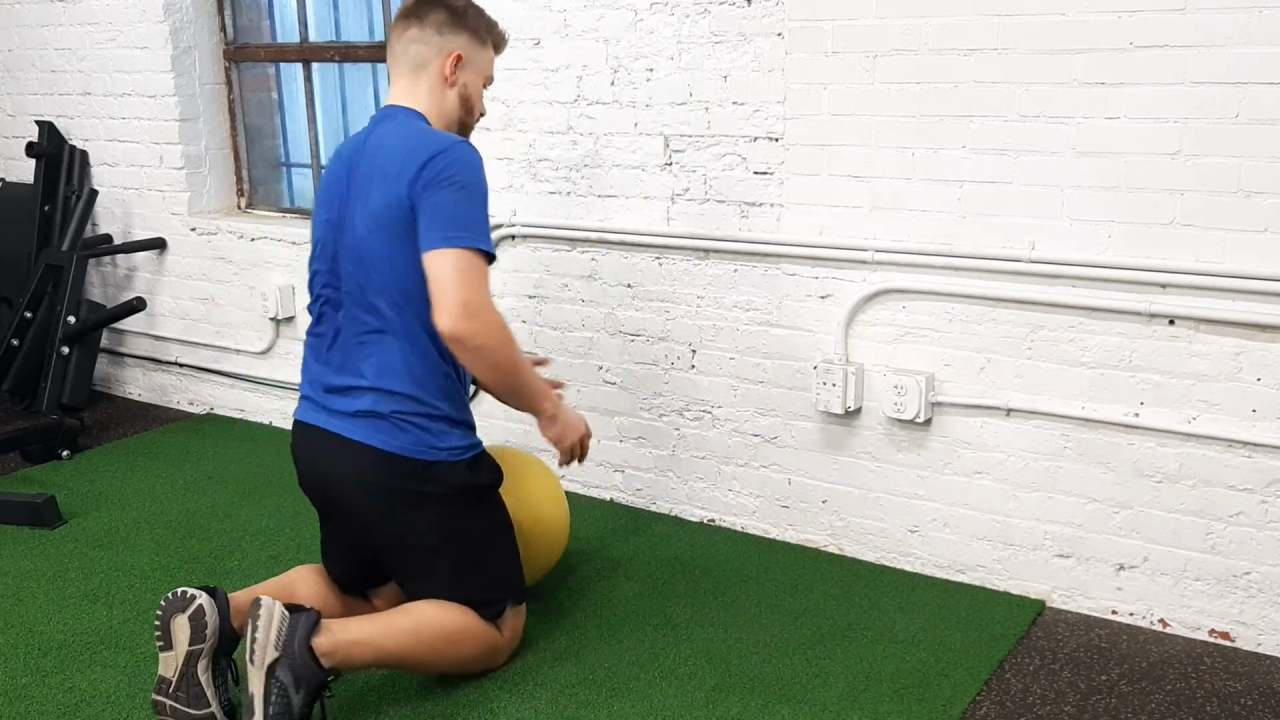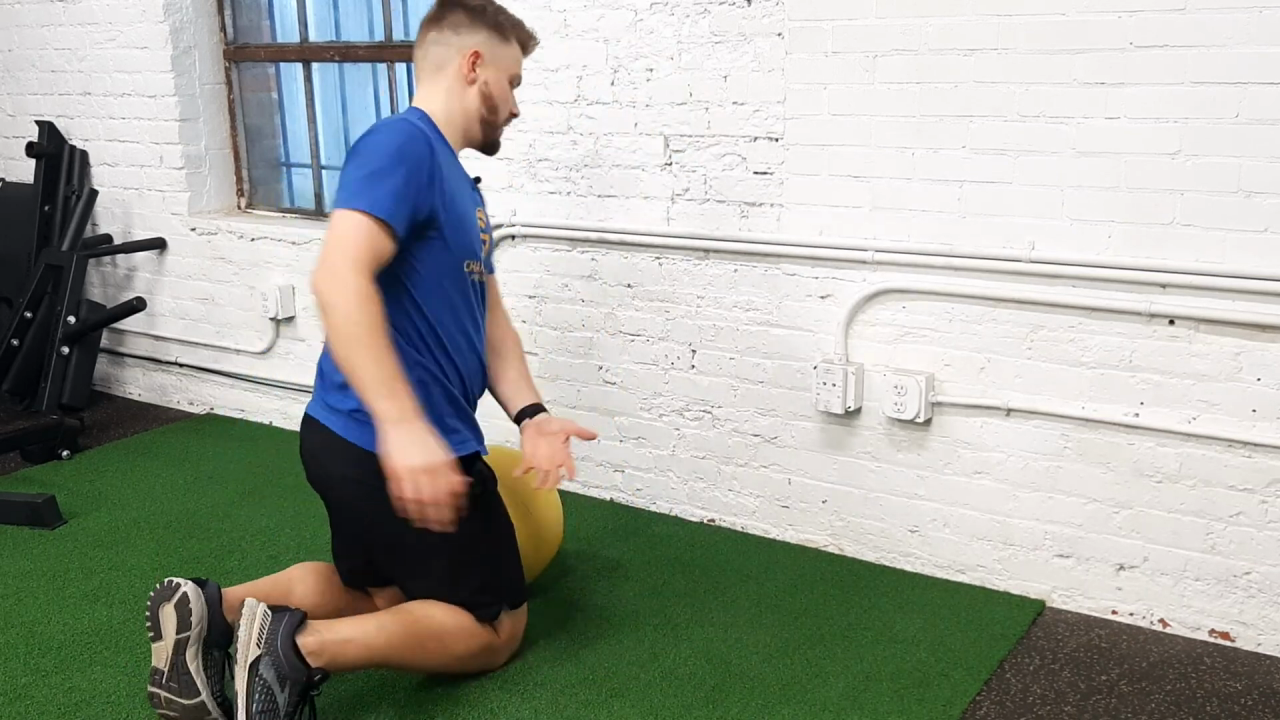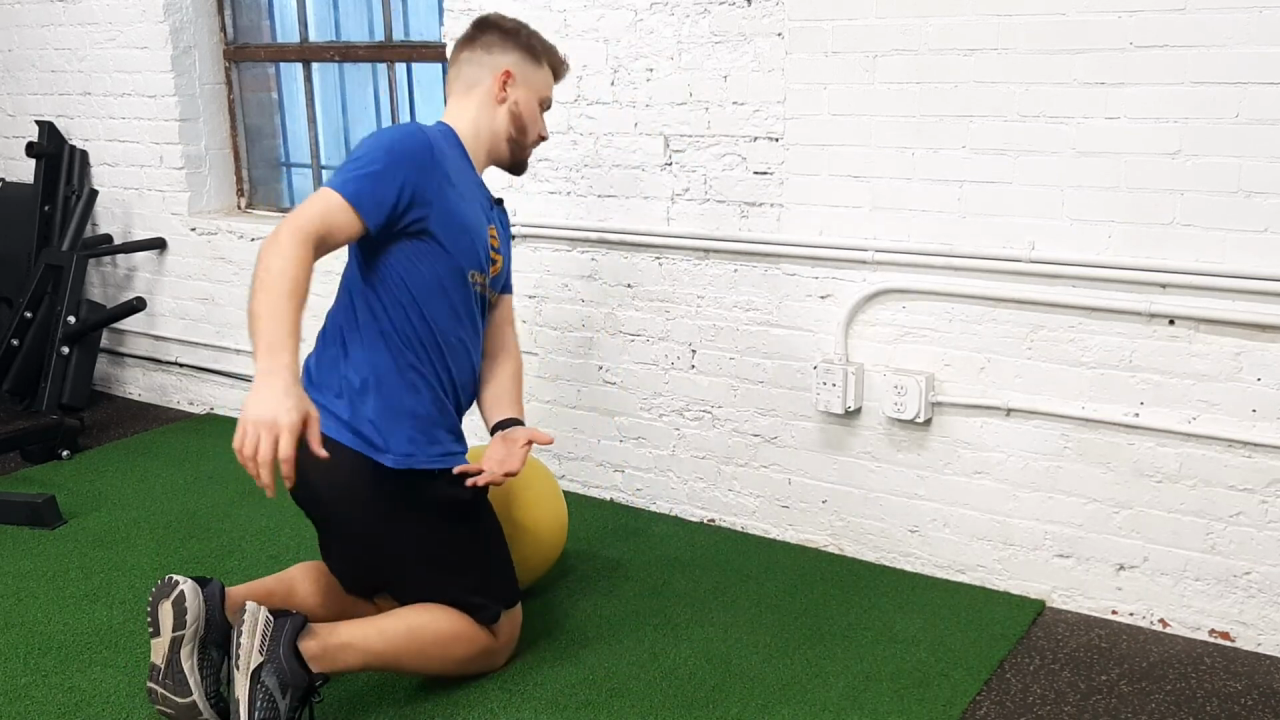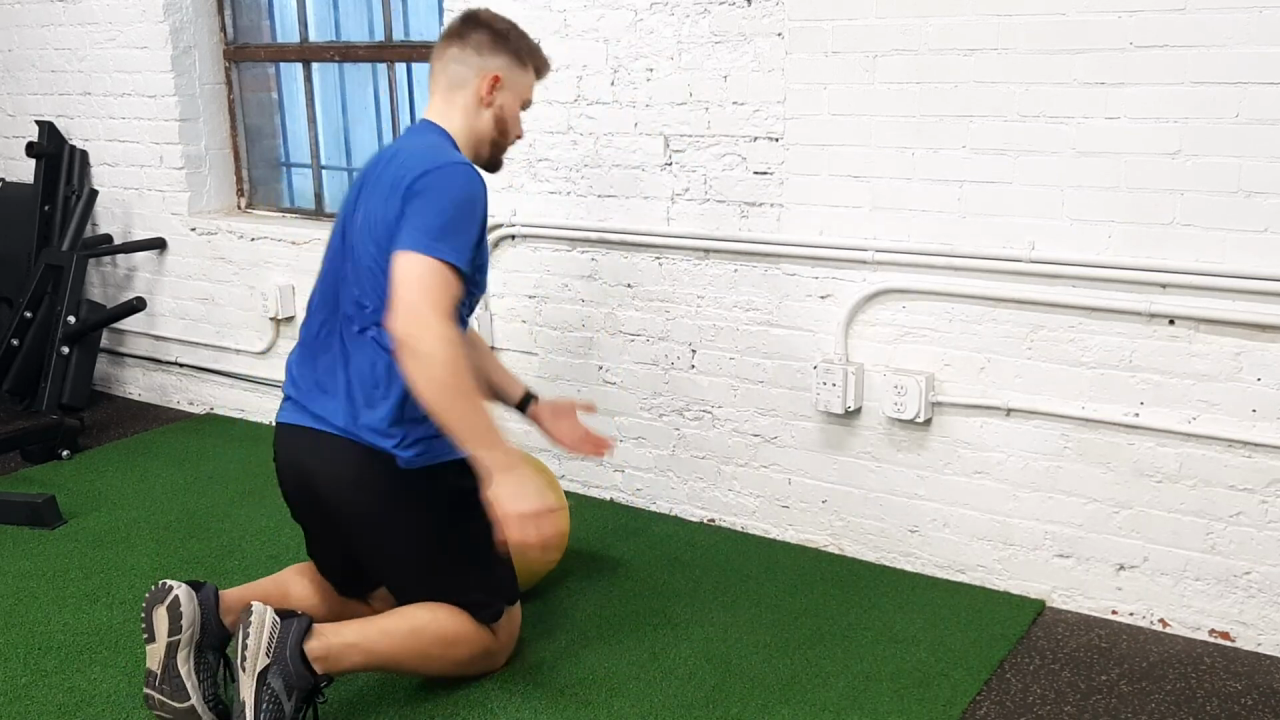
dt=0.2s
person 1, frame 1
left shoulder: (350, 158)
right shoulder: (445, 160)
right elbow: (462, 320)
left wrist: (492, 377)
right wrist: (547, 408)
left hip: (323, 435)
right hip: (408, 452)
left knee: (368, 586)
right knee: (492, 627)
left ankle: (222, 615)
right ankle: (314, 642)
person 1, frame 2
left shoulder: (454, 177)
right shoulder: (402, 147)
left elbow: (486, 319)
right elbow: (338, 279)
left wrist: (530, 414)
right wrist: (402, 425)
left hip: (343, 438)
right hip: (388, 447)
left knee: (374, 587)
right knee: (492, 628)
left ankle: (214, 608)
right ankle: (301, 645)
person 1, frame 3
left shoulder: (488, 214)
right shoulder: (412, 153)
left elbow: (495, 340)
right elbow: (291, 242)
left wrist: (505, 427)
right wrist: (276, 379)
left hip: (402, 451)
right hip: (383, 457)
left knee: (376, 591)
right knee: (490, 631)
left ankle: (218, 609)
right ankle: (301, 650)
person 1, frame 4
left shoulder: (402, 162)
right shoulder: (449, 179)
right elbow: (418, 329)
left wrist: (531, 405)
right wrist: (501, 471)
left hip: (308, 440)
right hip: (380, 457)
left knee: (365, 585)
right knee: (489, 630)
left ankle: (210, 612)
right ankle: (309, 649)
